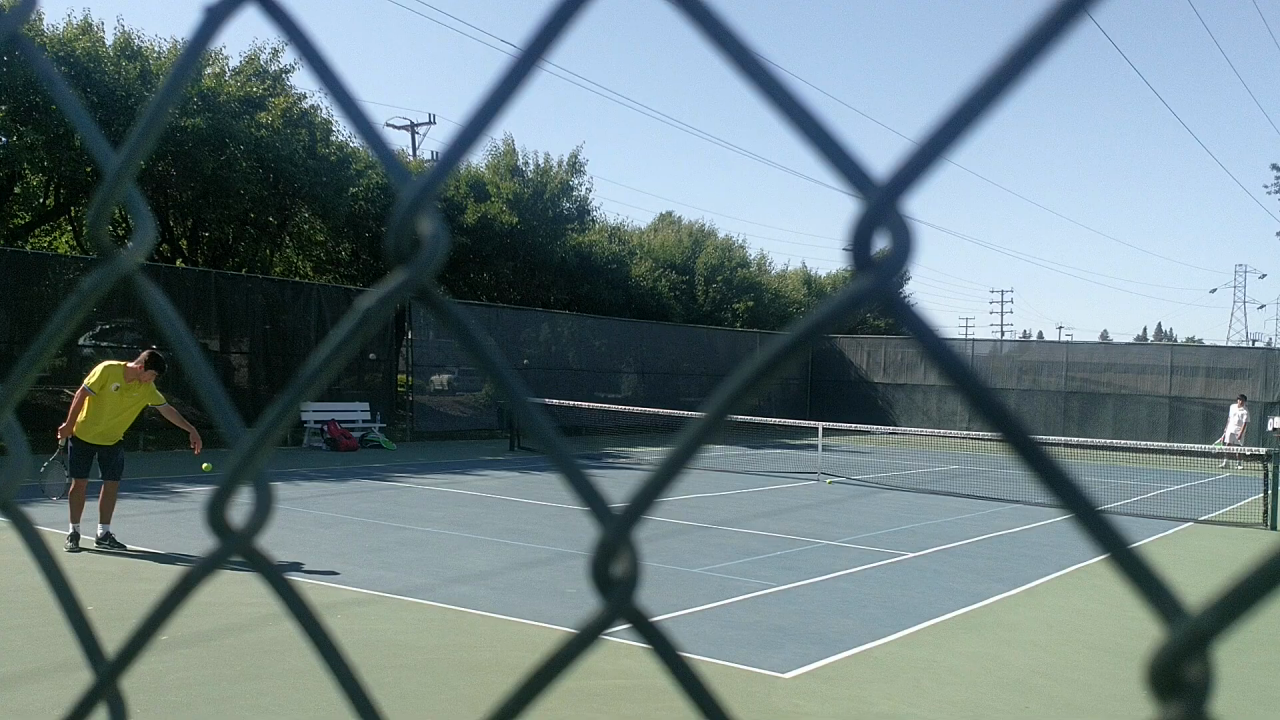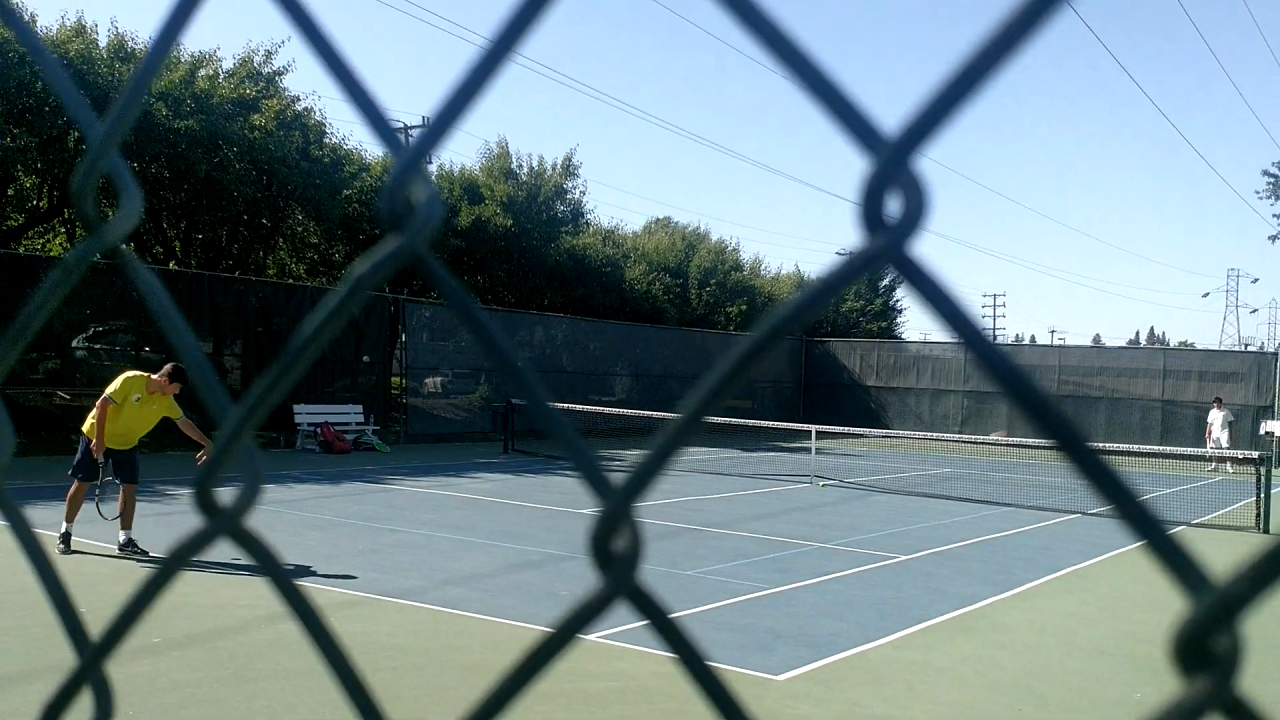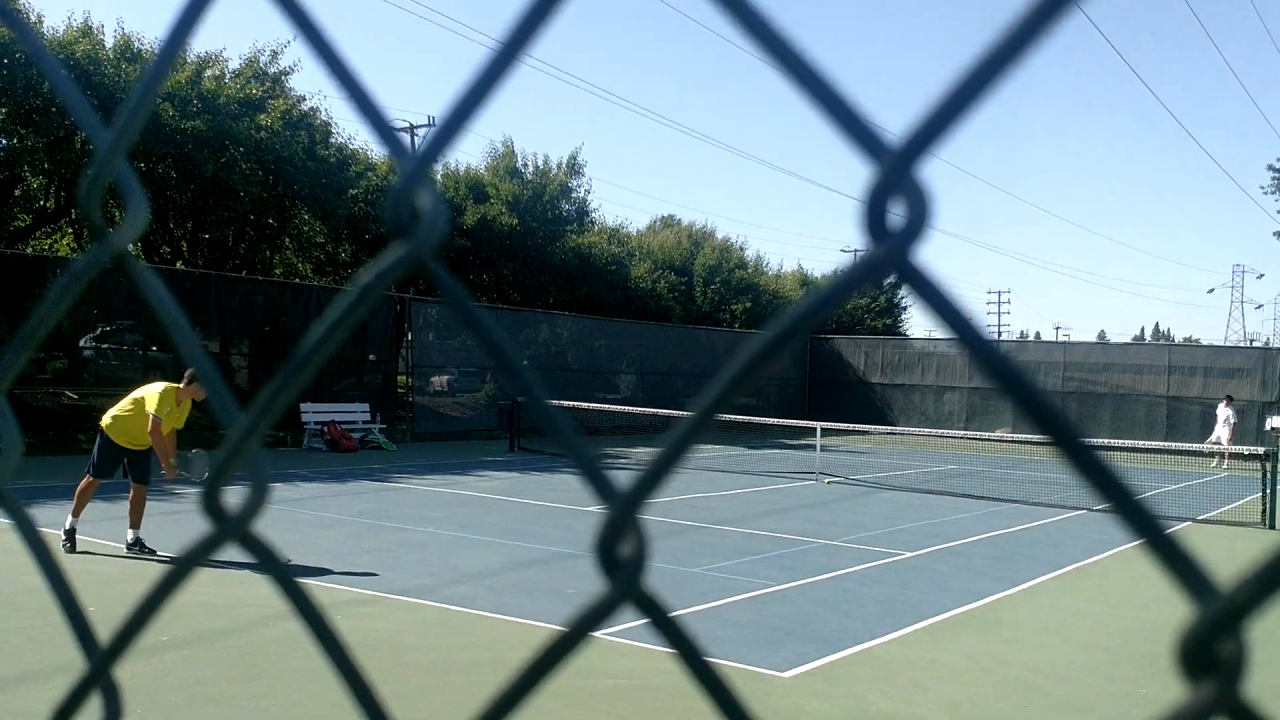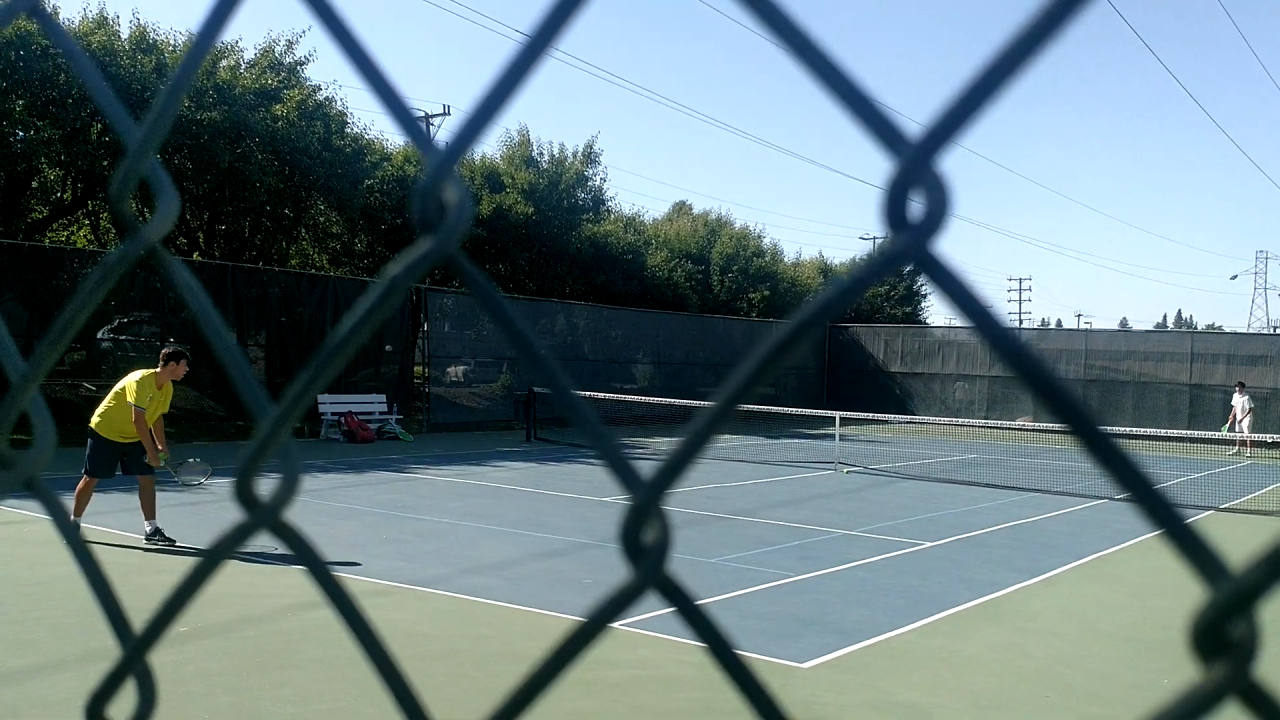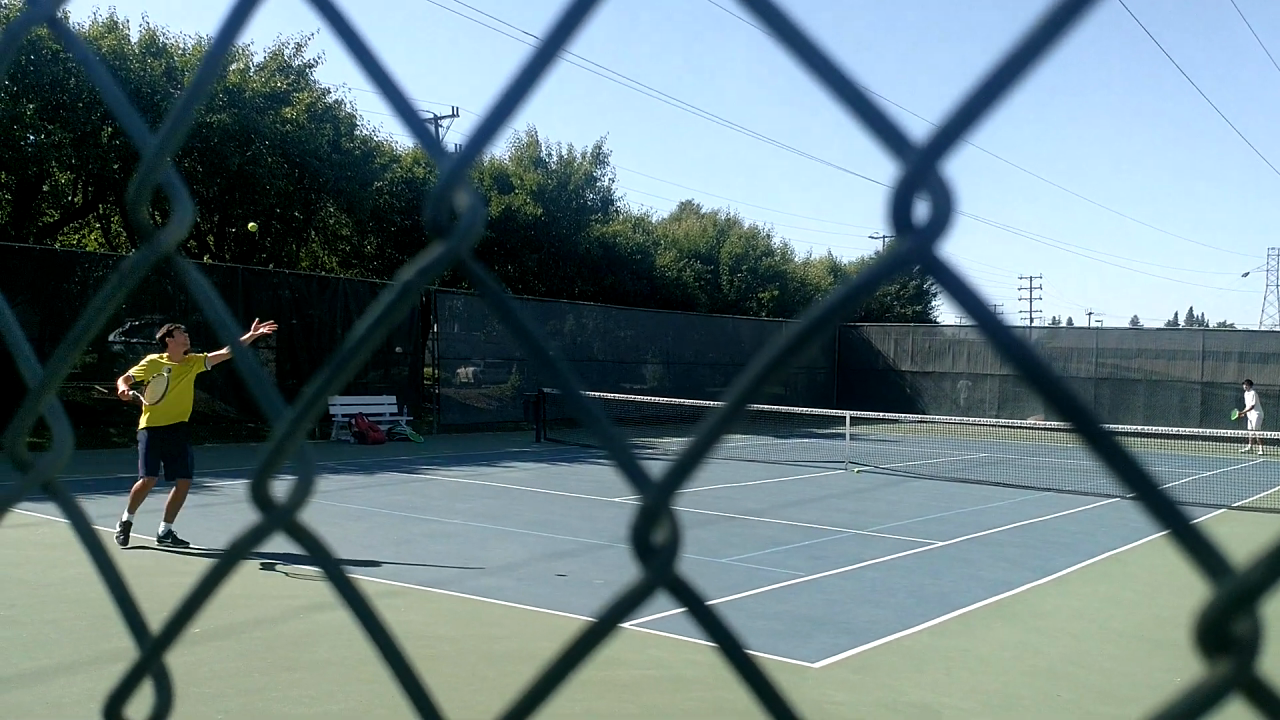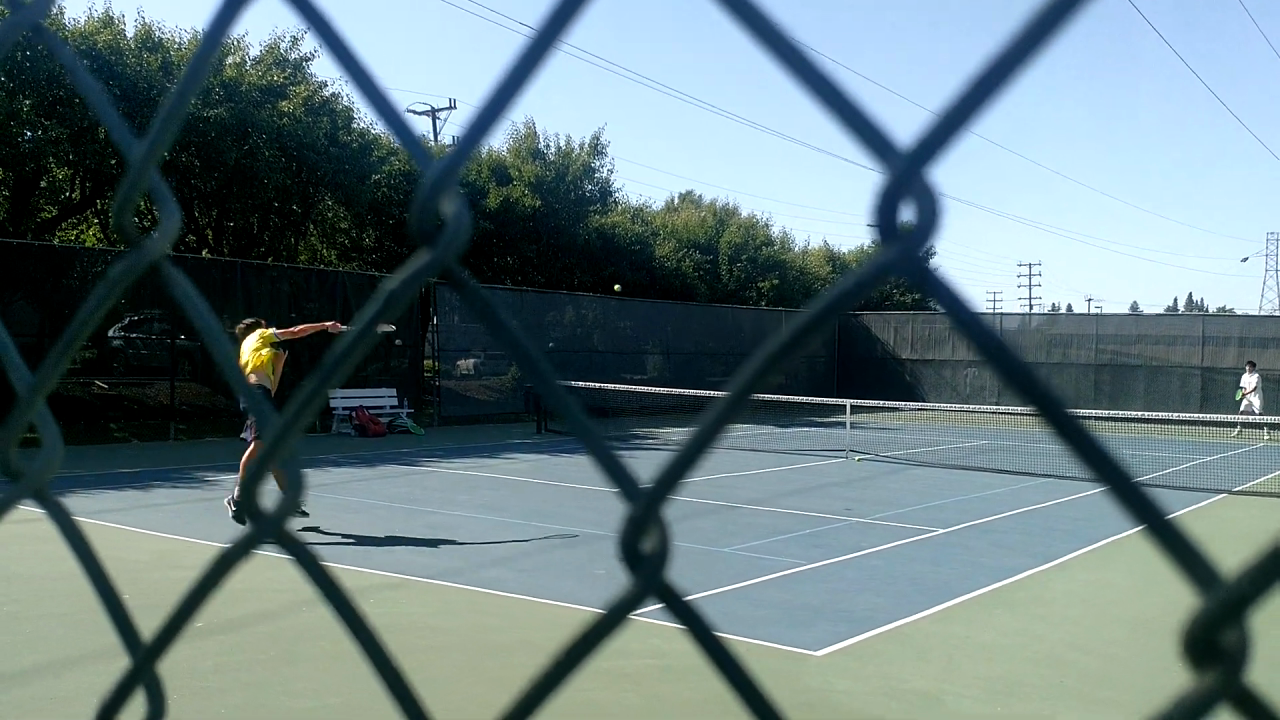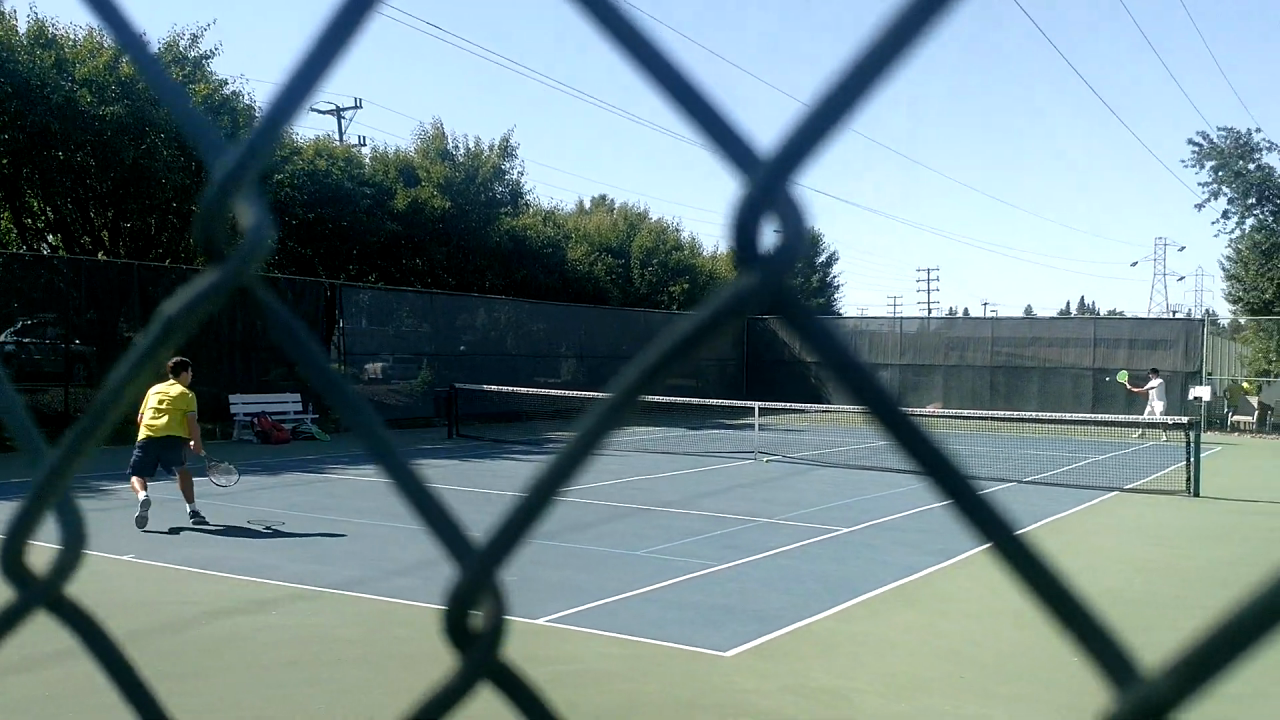
dt=0.7s
person 1, frame 1
left shoulder: (146, 387)
right shoulder: (108, 369)
left elbow: (166, 409)
right elbow: (82, 394)
left wrist: (192, 430)
right wrist: (69, 424)
left hip: (112, 440)
right hip: (83, 435)
left knee: (112, 483)
right knee: (79, 482)
left ankle: (103, 534)
right ankle: (74, 533)
person 1, frame 2
left shoulder: (165, 400)
right shoulder: (130, 380)
left elbow: (183, 422)
right elbow: (102, 404)
left wrist: (207, 443)
right wrist: (99, 439)
left hip: (127, 445)
right hip: (97, 438)
left knee: (130, 488)
right knee: (81, 484)
left ankle: (125, 540)
right ankle: (65, 533)
person 1, frame 3
left shoulder: (185, 404)
right shoulder: (161, 393)
left elbow: (170, 430)
right elbow: (154, 432)
left wrist: (172, 461)
right wrist: (166, 465)
left hip: (141, 444)
right hip: (114, 433)
left knee: (140, 487)
right knee: (93, 480)
left ankle: (133, 539)
right ankle: (70, 528)
person 1, frame 4
left shoulder: (167, 388)
right shoulder: (140, 381)
left elbow: (156, 417)
right elbow: (138, 420)
left wrist: (162, 447)
right wrist: (151, 453)
left hip: (133, 437)
right hip: (105, 432)
left knee: (147, 479)
right knee: (91, 479)
left ankle: (152, 530)
right ankle: (73, 524)
person 1, frame 5
left shoulder: (193, 361)
right shoulder: (153, 362)
left elbow: (225, 353)
right elbow: (124, 378)
left wrist: (251, 336)
right wrist: (123, 388)
left hip: (180, 429)
right hip: (153, 429)
left knee: (184, 482)
right knee: (148, 480)
left ankle: (165, 531)
right ankle: (126, 520)
person 1, frame 6
left shoulder: (249, 350)
right shoulder: (257, 337)
right elbow: (295, 332)
left wrist: (278, 363)
right wrist: (325, 326)
left hip: (262, 394)
right hip: (257, 392)
right knee: (259, 444)
right ankle: (237, 496)
person 1, frame 7
left shoulder: (153, 390)
right shoulder: (187, 395)
left elbow: (140, 418)
right elbow: (192, 425)
right wrist: (197, 445)
left hip: (147, 439)
right hip: (174, 439)
left knee: (137, 478)
right knee: (183, 471)
left ankle: (143, 498)
right ankle: (194, 513)
